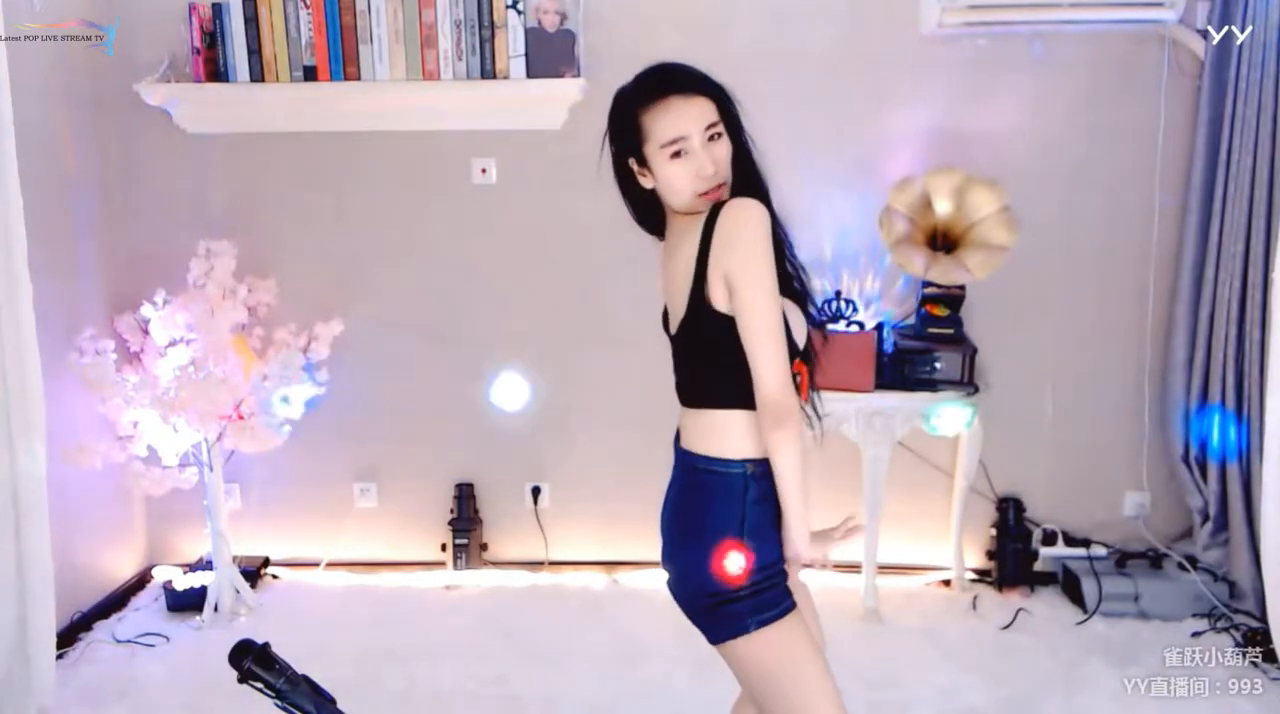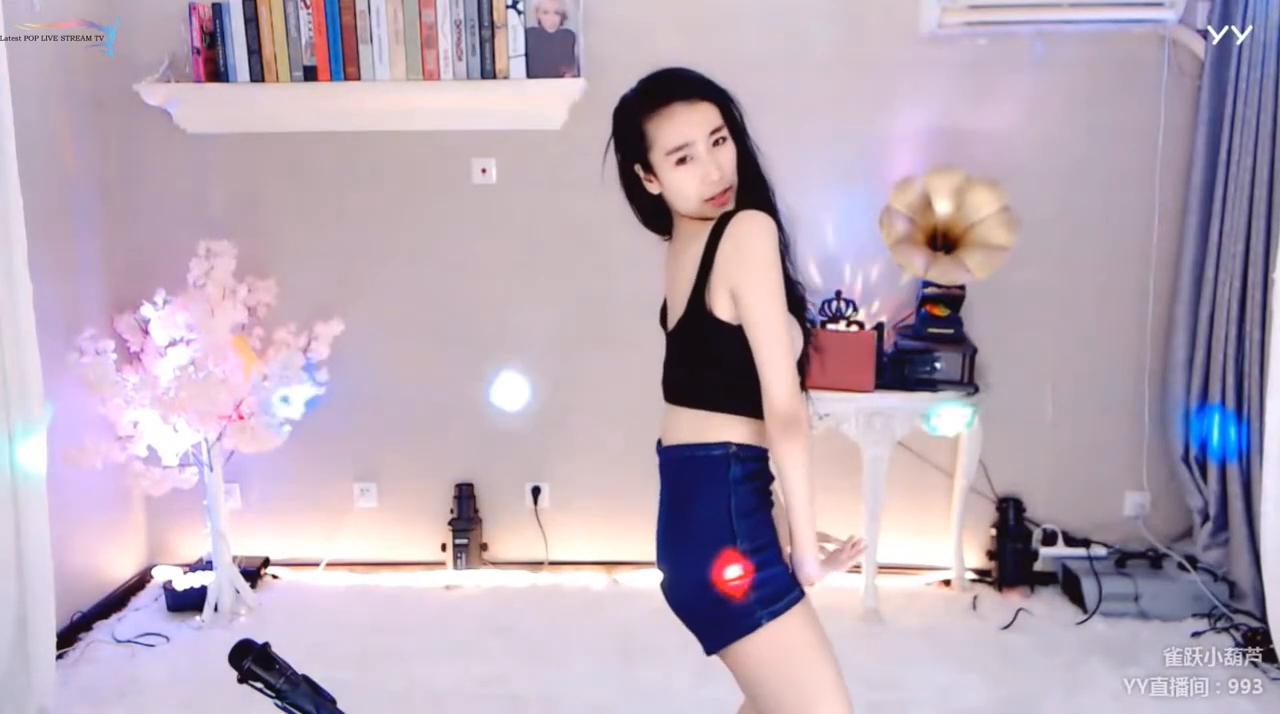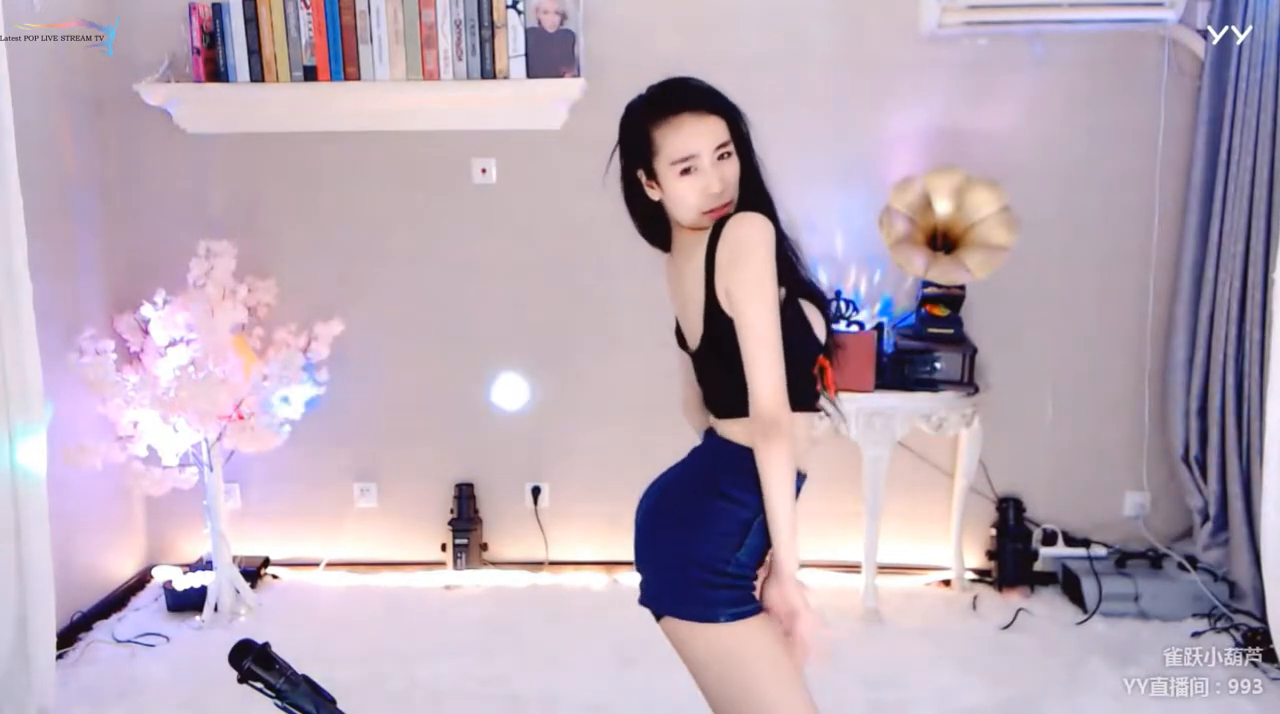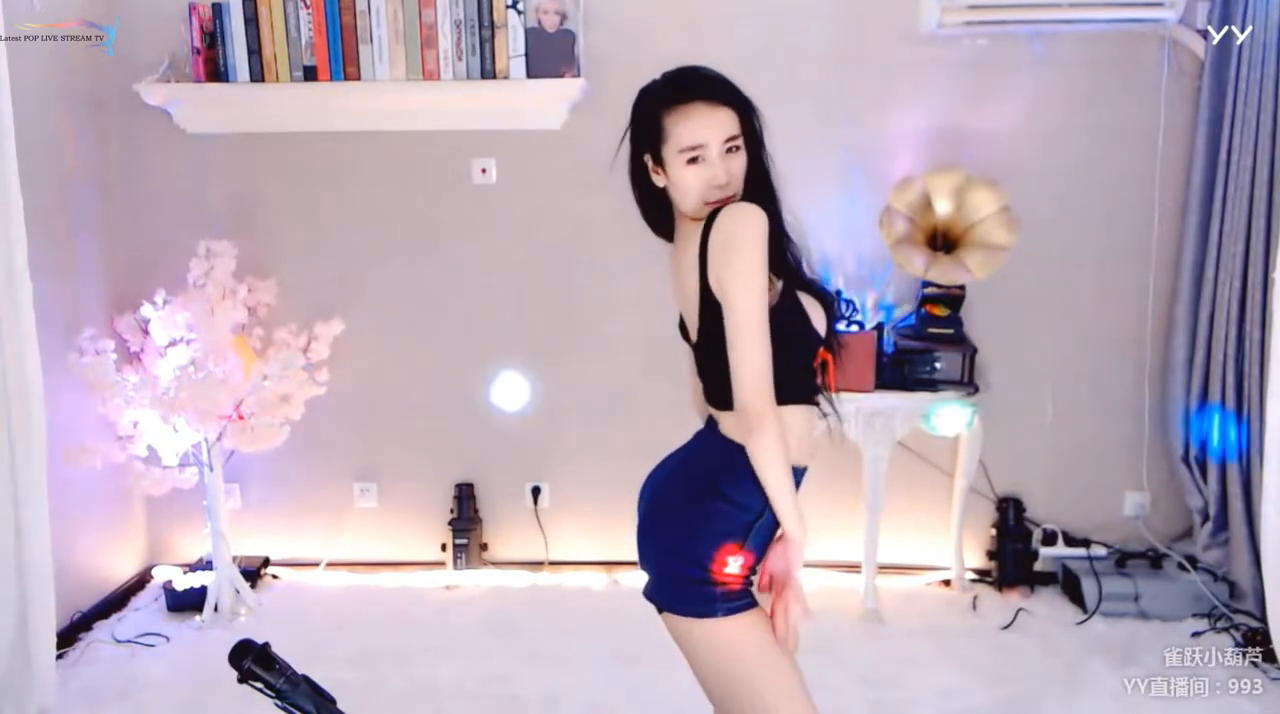
dt=0.3s
person 1, frame 1
left shoulder: (683, 236)
right shoulder: (741, 218)
right elbow: (776, 400)
right wrist: (798, 530)
left hip: (715, 496)
right hip: (731, 510)
person 1, frame 2
left shoulder: (688, 240)
right shoulder: (749, 231)
right elbow: (784, 411)
right wrist: (806, 547)
left hip: (701, 501)
right hip: (723, 508)
person 1, frame 3
left shoulder: (687, 259)
right shoulder: (747, 232)
right elbow: (771, 416)
right wrist: (786, 565)
left hip: (698, 511)
right hip: (708, 537)
person 1, frame 4
left shoulder: (692, 246)
right shoulder: (742, 223)
right elbow: (757, 407)
right wrist: (793, 533)
left hip: (701, 501)
right hip: (709, 529)
